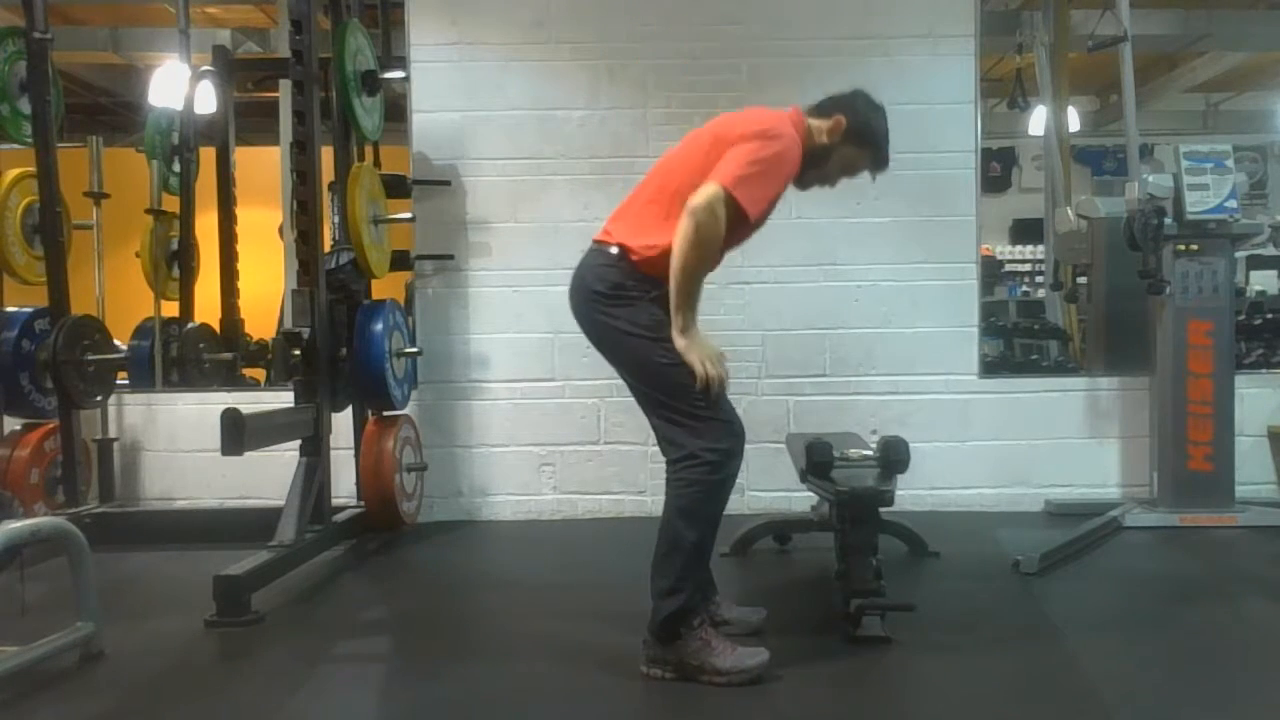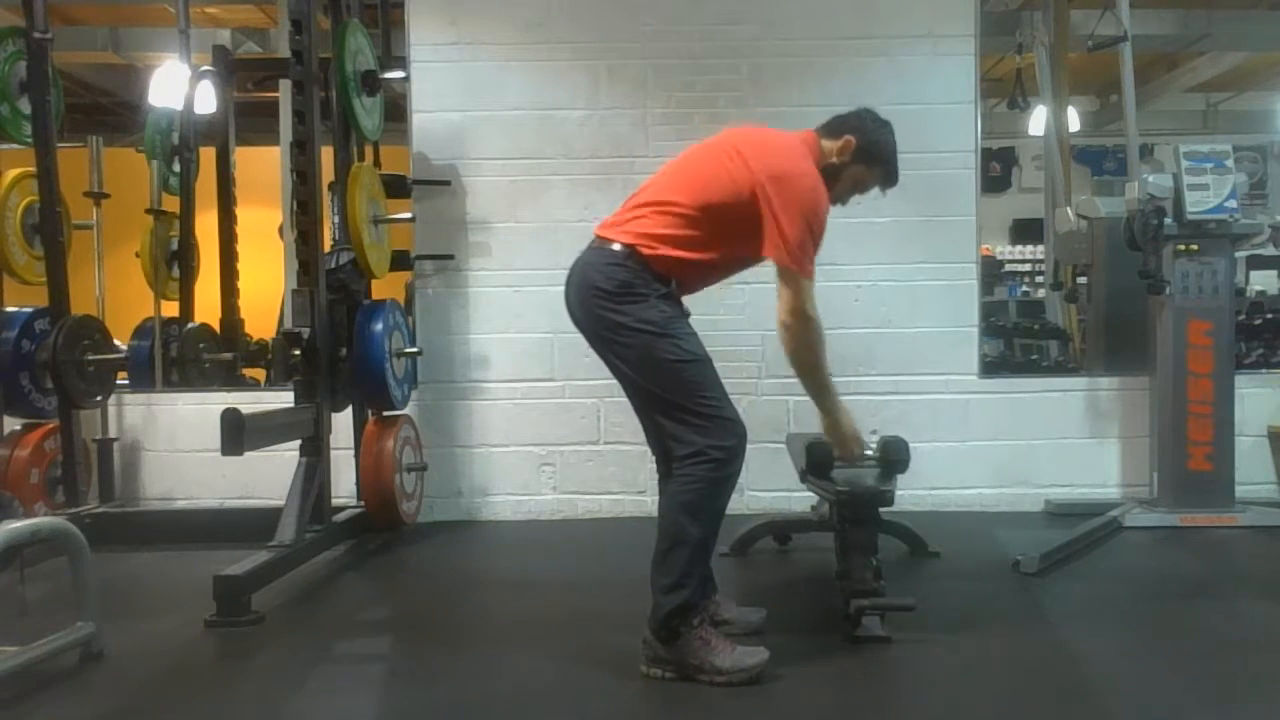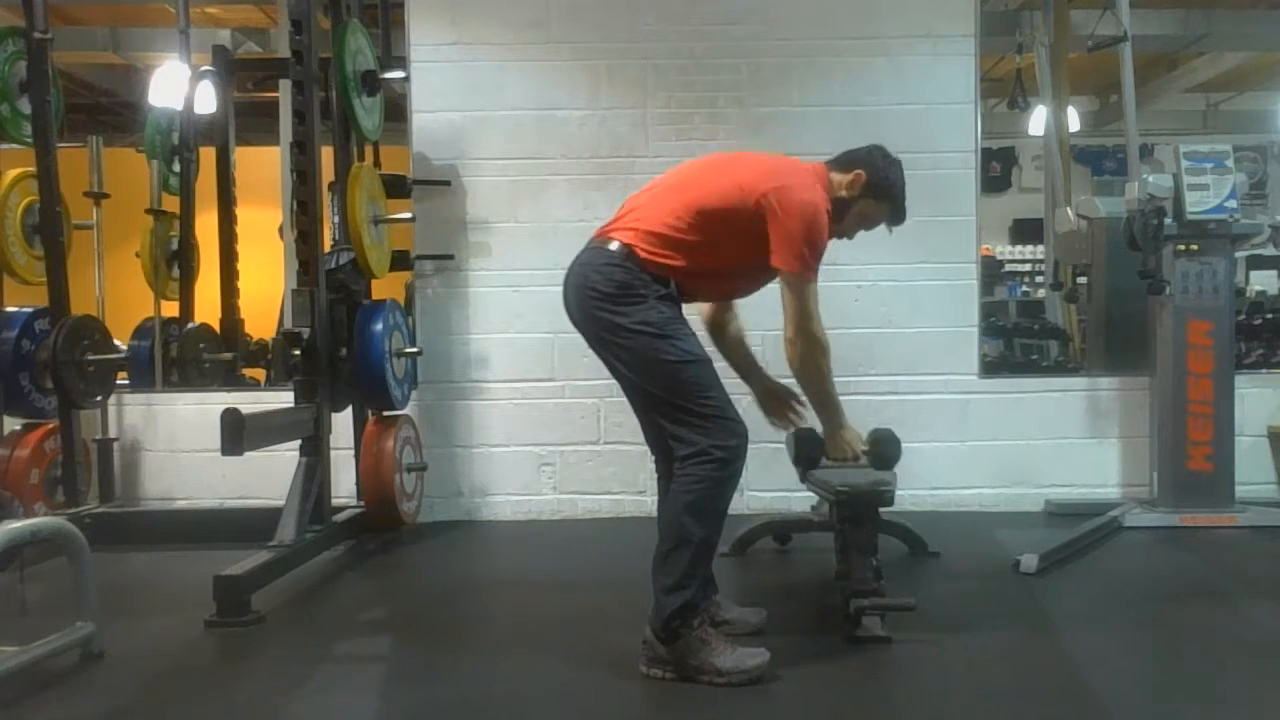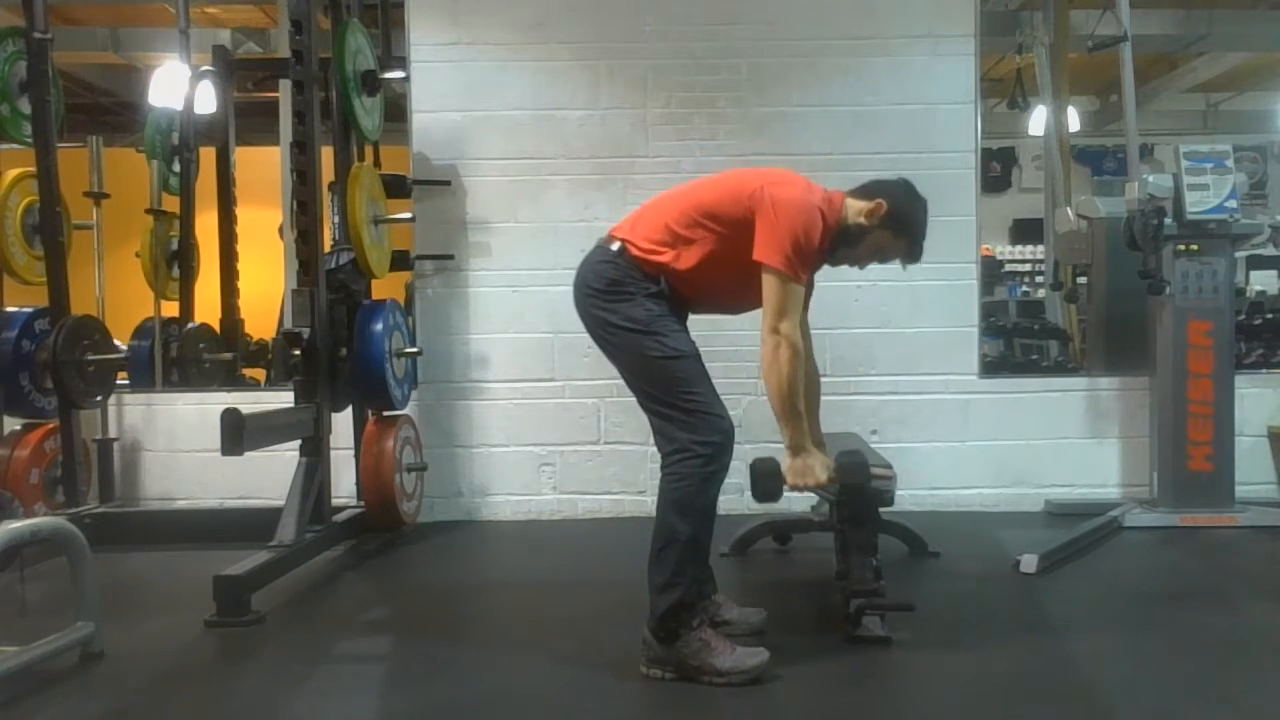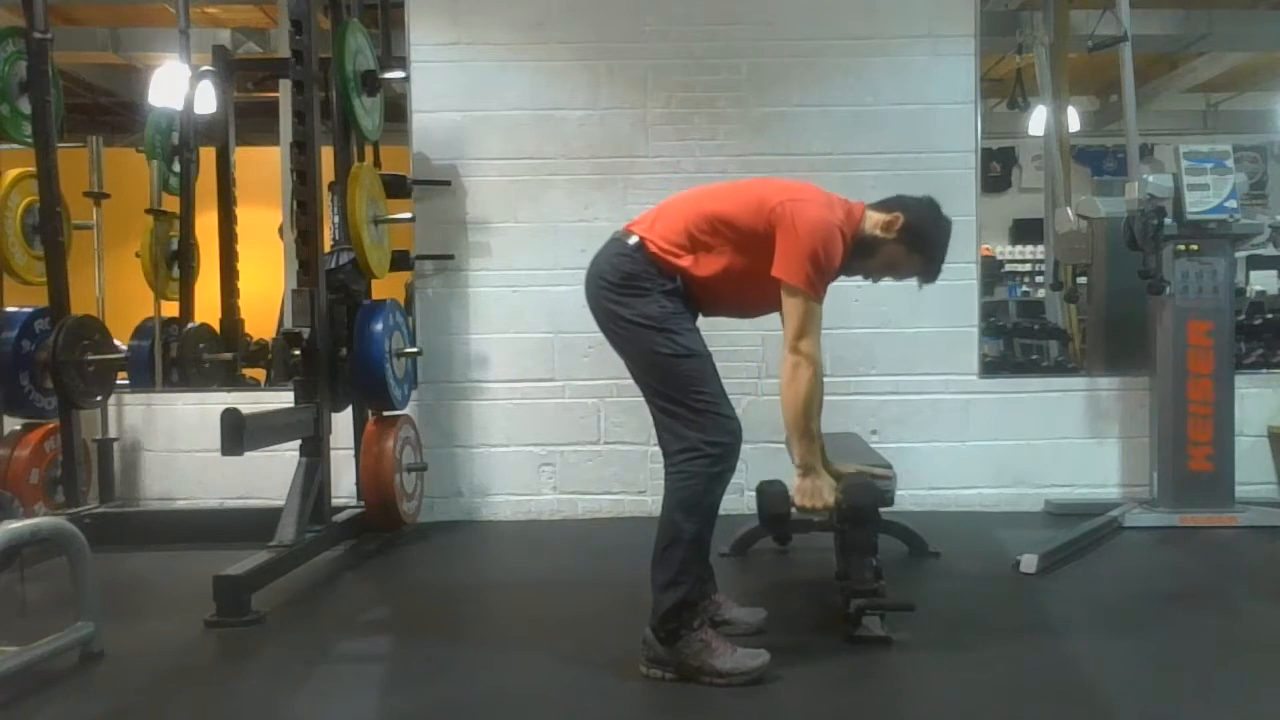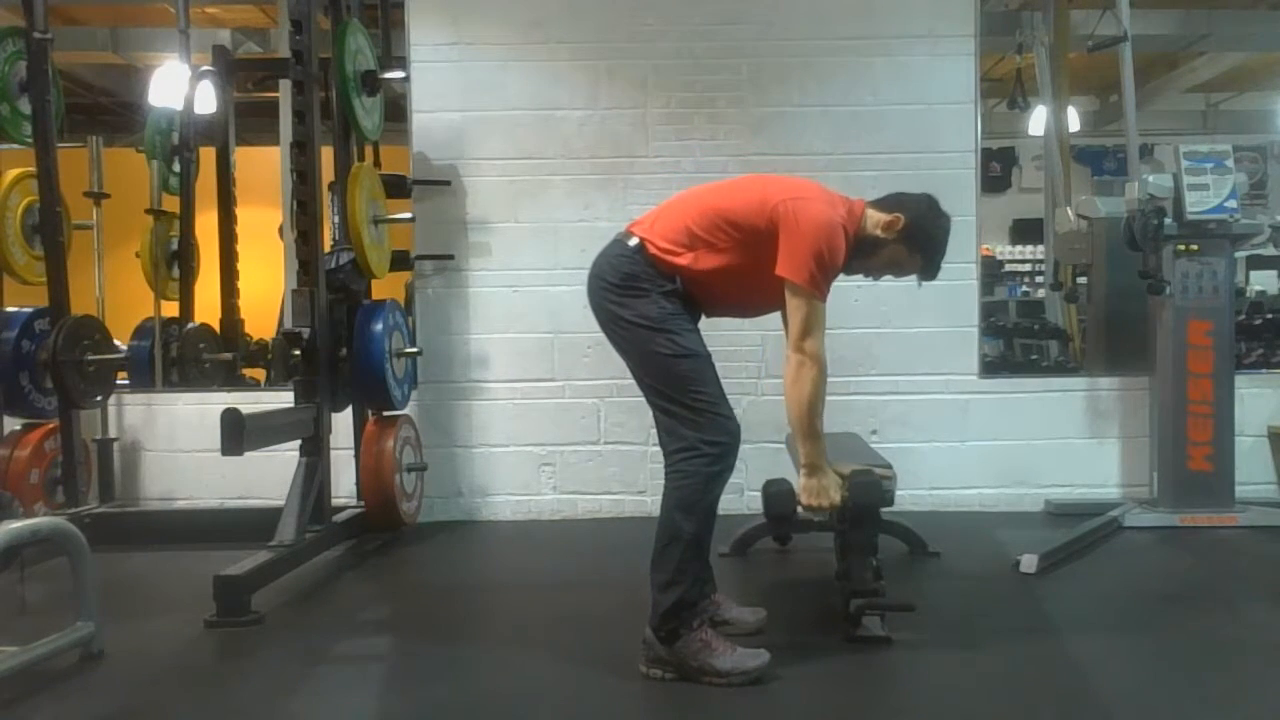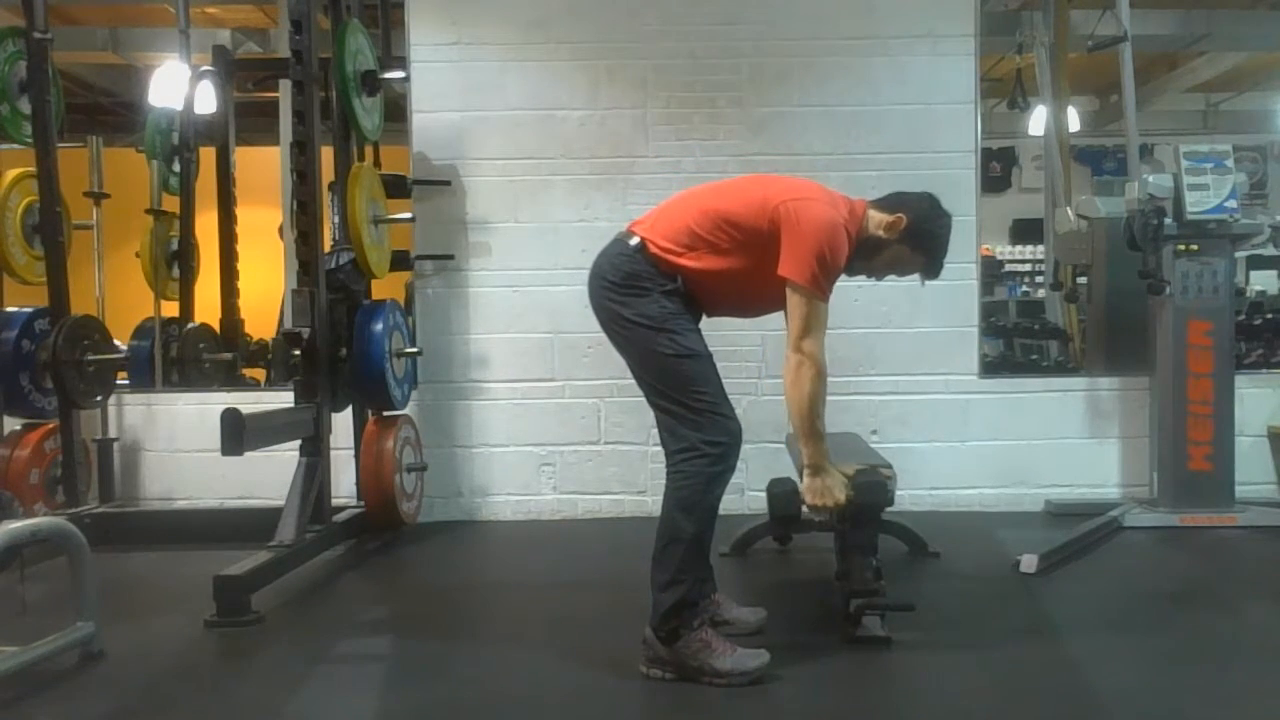
dt=0.5s
person 1, frame 1
left shoulder: (765, 133)
right shoulder: (780, 139)
right elbow: (702, 213)
left wrist: (681, 324)
right wrist: (685, 329)
left hip: (616, 281)
right hip: (622, 289)
left knee: (700, 442)
right knee: (713, 442)
left ankle: (694, 599)
right ankle: (674, 635)
person 1, frame 2
left shoulder: (772, 151)
right shoulder: (800, 179)
right elbow: (796, 317)
right wrist: (833, 414)
left hip: (603, 276)
right hip: (627, 288)
left knee: (689, 445)
right knee: (716, 442)
left ankle: (694, 600)
right ankle: (674, 635)
person 1, frame 3
left shoulder: (776, 188)
right shoulder: (804, 201)
left elbow: (718, 314)
right elbow: (803, 336)
left wrist: (761, 385)
right wrist: (835, 426)
left hip: (600, 276)
right hip: (622, 284)
left knee: (688, 444)
right knee: (717, 442)
left ankle: (694, 598)
right ankle: (675, 635)
person 1, frame 4
left shoulder: (809, 230)
right shoulder: (799, 210)
left elbow: (799, 350)
right elbow: (779, 340)
left wrist: (815, 449)
right wrist: (799, 449)
left hip: (631, 286)
right hip: (621, 283)
left knee: (699, 440)
right knee: (703, 441)
left ankle: (695, 597)
right ankle: (673, 634)
person 1, frame 5
left shoulder: (824, 228)
right shoulder: (818, 226)
left elbow: (804, 353)
right elbow: (799, 357)
left wrist: (818, 459)
right wrist: (808, 469)
left hip: (639, 279)
right hip: (635, 279)
left knee: (702, 441)
right knee: (710, 442)
left ankle: (695, 597)
right ankle: (674, 635)
person 1, frame 6
left shoulder: (823, 225)
right shoulder: (821, 225)
left elbow: (803, 352)
right elbow: (804, 355)
left wrist: (818, 460)
right wrist: (813, 467)
left hip: (643, 281)
right hip: (637, 280)
left knee: (705, 441)
right knee: (708, 443)
left ankle: (695, 596)
right ankle: (674, 635)
person 1, frame 7
left shoulder: (827, 225)
right shoulder: (823, 226)
left elbow: (808, 351)
right elbow: (804, 356)
left wrist: (820, 460)
right wrist: (816, 467)
left hip: (644, 279)
right hip: (637, 279)
left knee: (707, 441)
right knee: (708, 444)
left ankle: (695, 597)
right ankle: (675, 633)
